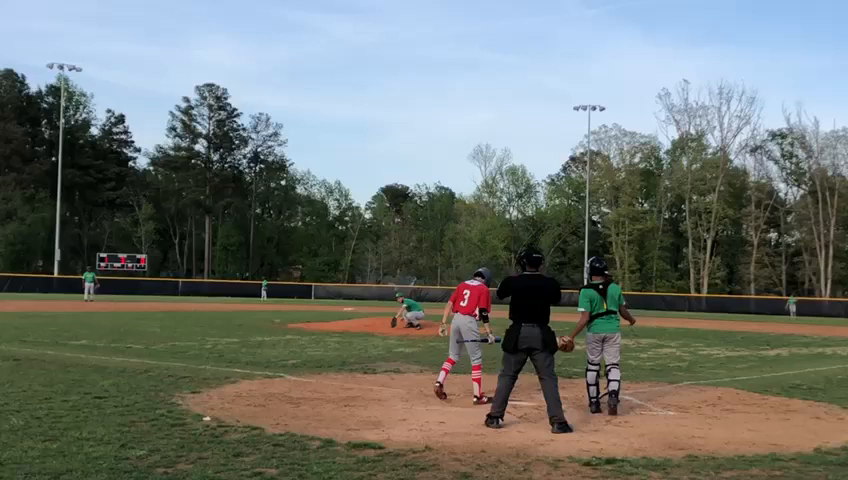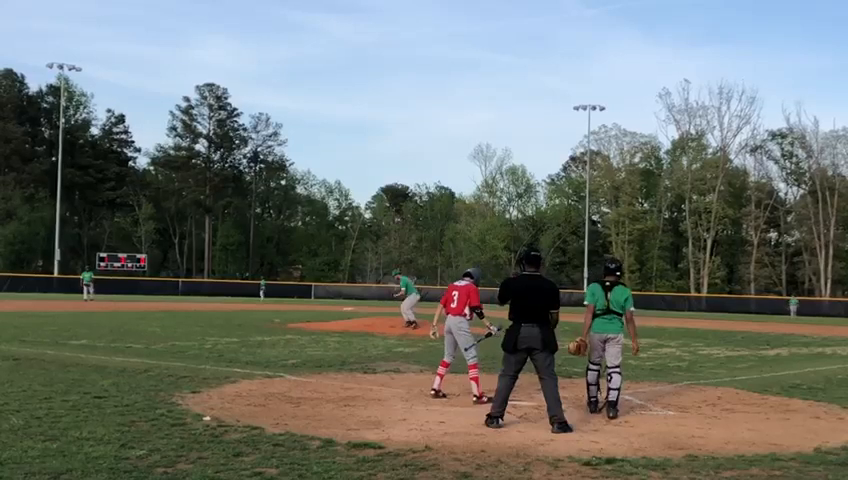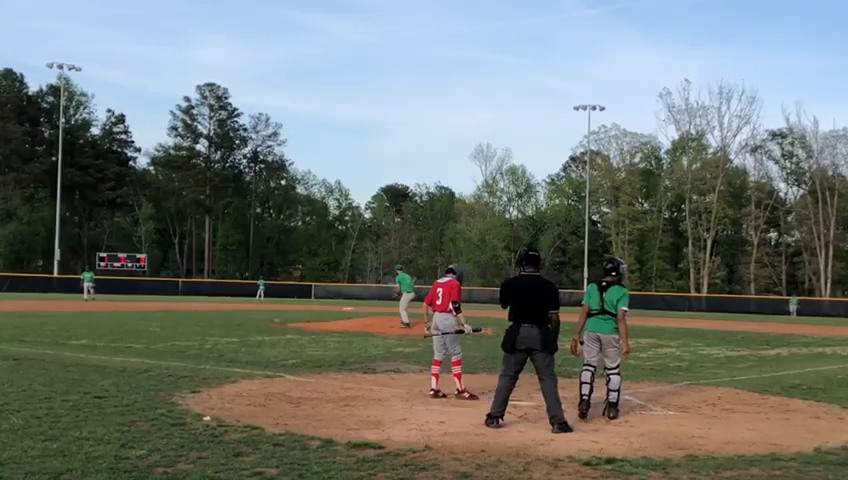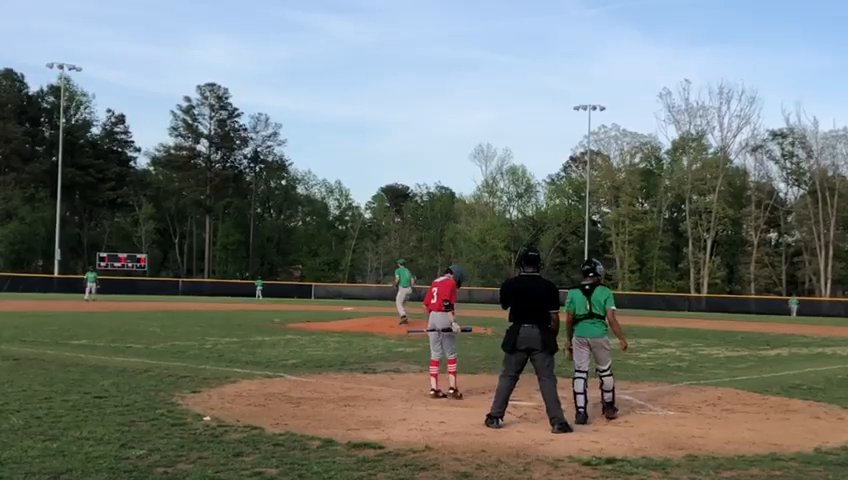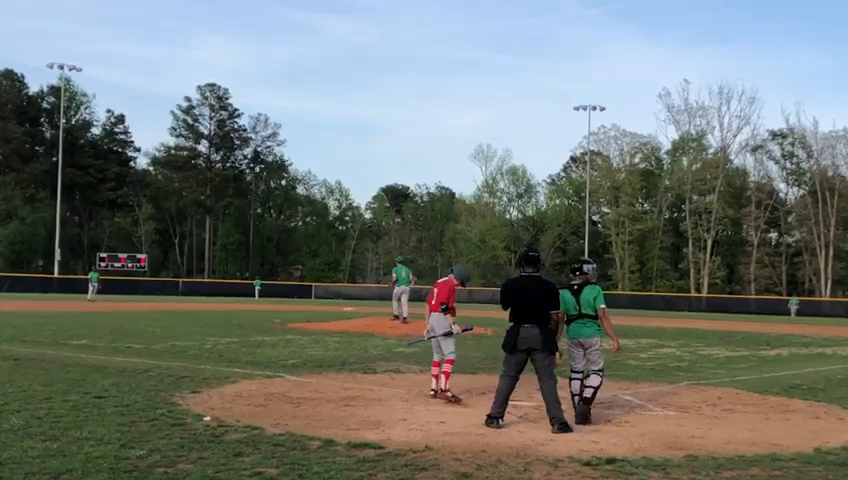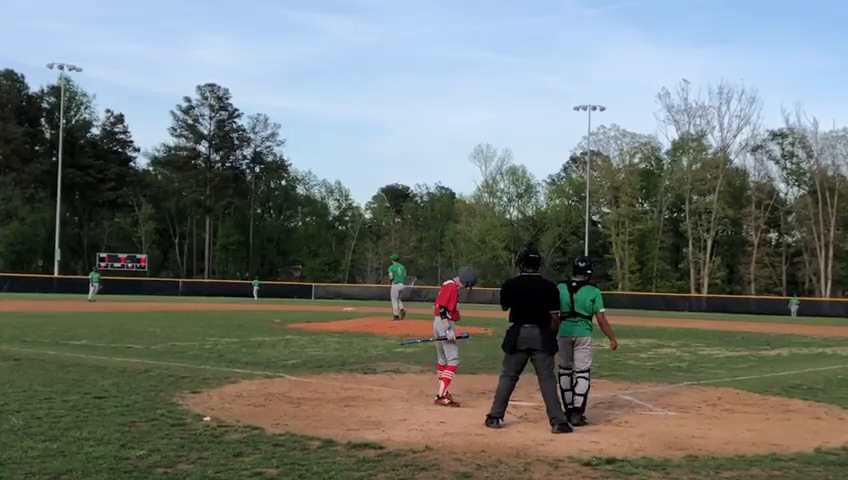
dt=0.4s
person 1, frame 1
left shoulder: (512, 282)
right shoulder: (550, 283)
left elbow: (499, 295)
right elbow: (556, 300)
left hip: (517, 333)
right hip: (541, 334)
left knee: (507, 375)
right knee: (548, 378)
left ankle: (495, 417)
right ankle: (557, 421)
person 1, frame 2
left shoulder: (511, 283)
right shoulder: (550, 286)
left elbow: (501, 301)
right elbow: (555, 317)
left hip: (517, 333)
right hip: (541, 334)
left knee: (507, 375)
right knee: (548, 378)
left ankle: (495, 417)
right ankle: (557, 421)
person 1, frame 3
left shoulder: (510, 284)
right shoulder: (549, 286)
left elbow: (503, 305)
right elbow: (554, 318)
right wrist: (553, 339)
left hip: (517, 333)
right hip: (540, 335)
left knee: (507, 376)
right knee: (548, 378)
left ankle: (495, 417)
right ankle: (557, 422)
person 1, frame 4
left shoulder: (510, 284)
right shoulder: (549, 286)
left elbow: (504, 306)
right elbow: (554, 318)
right wrist: (552, 339)
left hip: (517, 334)
right hip: (541, 335)
left knee: (507, 376)
right knee: (547, 379)
left ankle: (495, 417)
right ankle: (557, 422)
person 1, frame 5
left shoulder: (510, 284)
right shoulder: (549, 287)
left elbow: (504, 307)
right elbow: (554, 318)
right wrist: (552, 340)
left hip: (517, 334)
right hip: (541, 335)
left knee: (508, 376)
right knee: (547, 379)
left ankle: (495, 417)
right ankle: (558, 422)
person 1, frame 6
left shoulder: (510, 285)
right shoulder: (549, 287)
left elbow: (504, 307)
right elbow: (554, 318)
right wrist: (551, 338)
left hip: (518, 334)
right hip: (541, 335)
left knee: (508, 376)
right knee: (548, 379)
left ankle: (495, 417)
right ankle: (558, 422)
person 2, frame 1
left shoulder: (586, 291)
right shoulder: (615, 287)
left elbow: (585, 318)
right elbow: (623, 311)
left wrist: (572, 336)
right wrist: (632, 319)
left hip: (594, 332)
right hip: (613, 331)
left knee: (593, 366)
right knee: (613, 365)
left ankle: (594, 403)
right ankle: (613, 396)
person 2, frame 2
left shoulder: (593, 287)
right shoulder: (625, 291)
left elbow: (589, 312)
right elbow: (629, 318)
left wrist: (584, 335)
right wrist: (634, 341)
left hip: (597, 331)
right hip: (615, 332)
left knee: (593, 365)
right knee: (614, 368)
left ankle: (593, 402)
right ankle: (612, 407)
person 2, frame 3
left shoulder: (592, 287)
right shoulder: (621, 291)
left elbow: (584, 312)
right elbow: (620, 318)
left wrist: (577, 334)
right wrist: (625, 342)
left hip: (591, 331)
right hip: (610, 332)
left knee: (588, 366)
right knee: (613, 369)
left ankle: (584, 401)
right ankle: (612, 407)
person 2, frame 4
left shoulder: (573, 292)
right shoulder: (605, 291)
left elbow: (569, 320)
right elbow: (611, 318)
left wrist: (569, 341)
right wrist: (622, 338)
left hip: (580, 336)
right hip: (599, 335)
left knee: (580, 373)
right knee: (605, 371)
left ankle: (581, 413)
right ankle: (609, 408)
person 2, frame 5
left shoulder: (564, 292)
right shoulder: (594, 290)
left elbow: (559, 319)
right elbow: (603, 316)
right wrist: (614, 338)
left hip: (573, 335)
right hip: (591, 335)
left knee: (576, 373)
right knee: (596, 371)
left ankle: (579, 409)
right ankle: (585, 402)
person 2, frame 6
left shoulder: (561, 287)
right shoulder: (593, 291)
right elbow: (601, 319)
right wrist: (612, 338)
left hip: (564, 333)
right hip: (583, 334)
left knee: (565, 370)
right knee: (583, 373)
left ankle: (568, 409)
right ankle: (577, 413)
person 3, frame 1
left shoulder: (462, 285)
right shoulder: (484, 289)
left elbow: (449, 304)
right elbow: (483, 313)
left wrist: (443, 323)
right wrist: (489, 332)
left hip: (456, 320)
right hip: (469, 322)
left knee: (453, 355)
right knee: (476, 359)
left ankle: (440, 382)
right ankle: (478, 396)
person 3, frame 2
left shoulder: (452, 286)
right shoulder: (472, 288)
left elbow: (440, 306)
right elbow: (477, 310)
left wrist: (434, 325)
right wrist: (489, 326)
left hip: (449, 321)
right hip: (460, 323)
left knee: (448, 357)
right knee: (471, 358)
left ankle: (435, 389)
right ankle: (478, 395)
person 3, frame 3
left shoulder: (436, 284)
right shoulder: (455, 284)
left elbow: (426, 305)
right elbow: (456, 305)
left wrist: (427, 322)
right wrist: (464, 324)
left hip: (436, 318)
right hip: (448, 319)
left knee: (438, 355)
right knee: (456, 355)
left ankle: (434, 389)
right ankle: (460, 390)
person 3, frame 4
left shoulder: (434, 283)
right shoulder: (450, 283)
left elbow: (426, 305)
right elbow: (447, 303)
right wrist: (453, 322)
left hip: (432, 318)
right hip: (444, 318)
left knee: (435, 355)
right knee: (451, 354)
left ankle: (434, 389)
right ankle: (453, 389)
person 3, frame 5
left shoulder: (438, 283)
right shoulder: (449, 284)
left elbow: (428, 304)
right elbow: (444, 306)
left wrist: (427, 324)
right wrist: (453, 324)
left hip: (433, 320)
right hip: (443, 321)
left knee: (437, 356)
right knee: (450, 355)
left ankle: (434, 389)
right ankle: (444, 390)
person 3, frame 6
left shoulder: (446, 285)
right shoulder: (452, 287)
right elbow: (443, 309)
right wrist: (449, 330)
left hip: (438, 324)
right hip: (445, 325)
left knee: (443, 360)
right knee: (453, 360)
left ankle: (442, 390)
right ankle: (441, 396)
